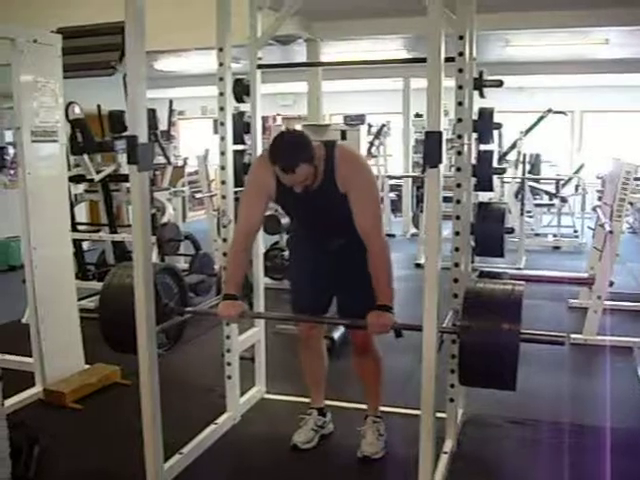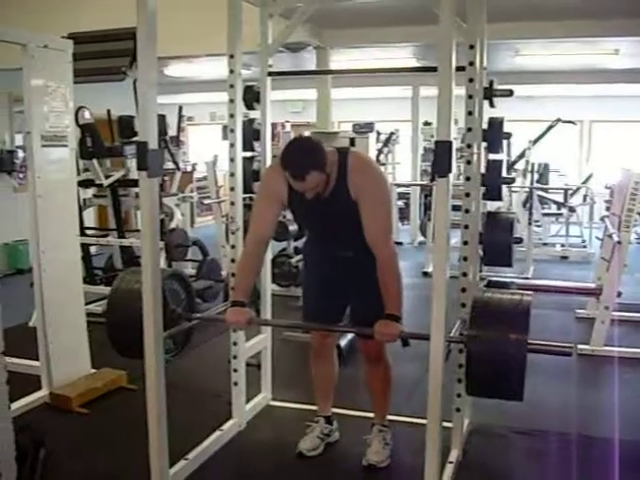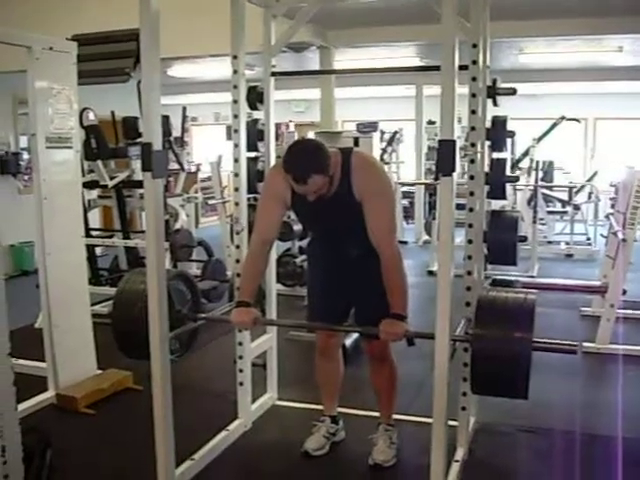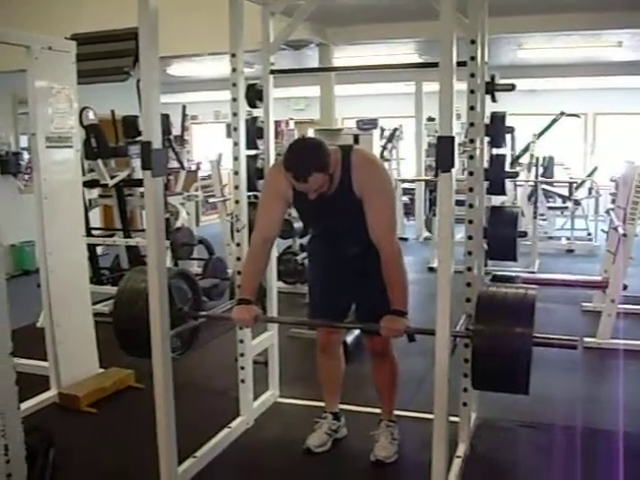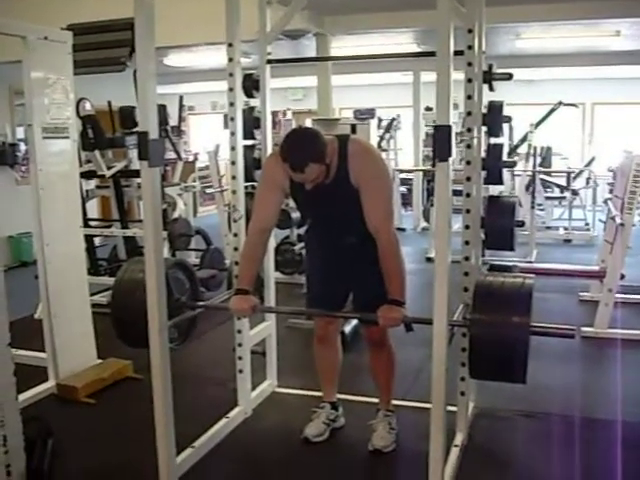
dt=0.7s
person 1, frame 1
left shoulder: (349, 165)
right shoulder: (262, 171)
left elbow: (374, 237)
right elbow: (244, 233)
left wrist: (384, 305)
right wrist: (231, 295)
left hip: (353, 250)
right hip: (308, 248)
left knee: (362, 338)
right knee: (308, 333)
left ankle: (374, 421)
right ankle: (318, 414)
person 1, frame 2
left shoulder: (362, 173)
right shoulder: (275, 179)
left elbow: (383, 247)
right elbow: (257, 240)
left wrist: (392, 315)
right wrist: (239, 301)
left hip: (367, 259)
right hip: (322, 257)
left knee: (373, 347)
right knee: (320, 342)
left ankle: (381, 430)
right ankle: (325, 422)
person 1, frame 3
left shoulder: (366, 173)
right shoulder: (277, 180)
left elbow: (387, 247)
right elbow: (261, 241)
left wrist: (398, 314)
right wrist: (244, 302)
left hip: (370, 259)
right hip: (326, 257)
left knee: (377, 347)
right knee: (325, 341)
left ankle: (386, 429)
right ankle: (330, 422)
person 1, frame 4
left shoulder: (366, 170)
right shoulder: (279, 177)
left elbow: (387, 243)
right elbow: (262, 238)
left wrist: (398, 311)
right wrist: (245, 299)
left hip: (371, 255)
right hip: (326, 254)
left knee: (379, 343)
right knee: (326, 338)
left ankle: (388, 425)
right ankle: (333, 418)
person 1, frame 5
left shoulder: (363, 159)
right shoulder: (276, 167)
left elbow: (384, 232)
right elbow: (259, 228)
left wrist: (396, 300)
right wrist: (243, 290)
left hip: (368, 245)
right hip: (324, 244)
left knee: (376, 332)
right knee: (324, 328)
left ankle: (385, 414)
right ankle: (330, 407)
